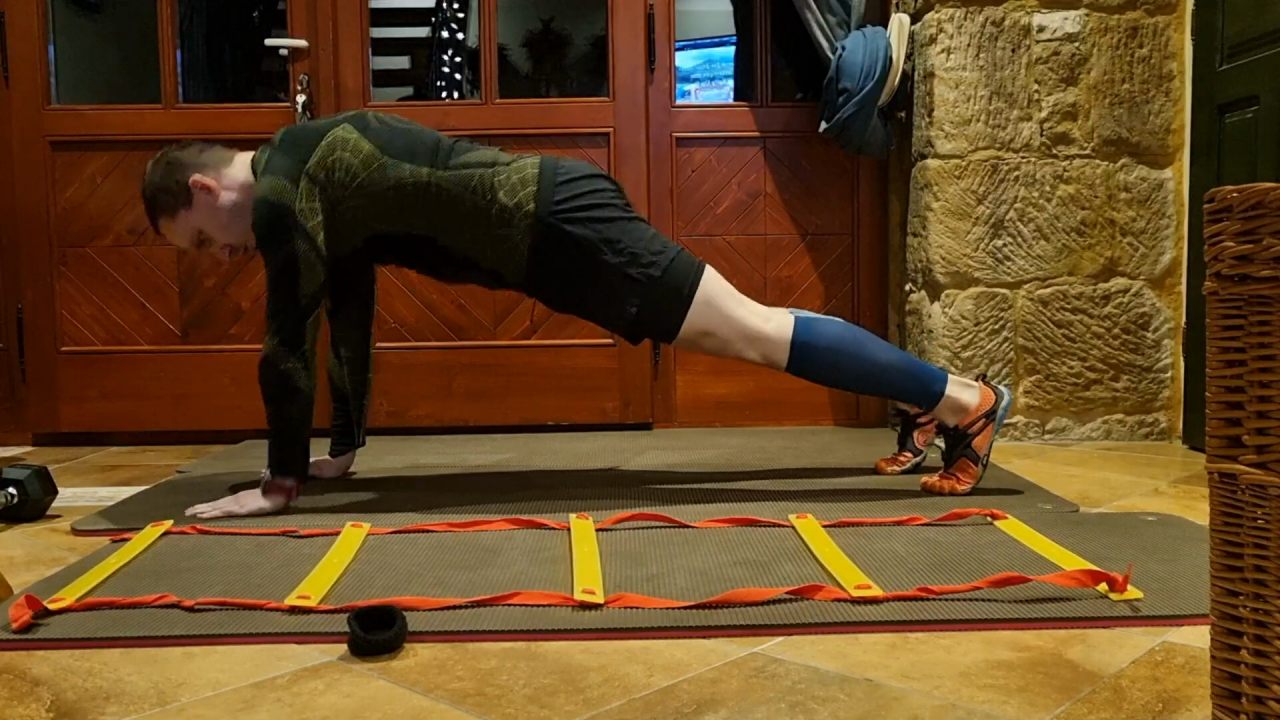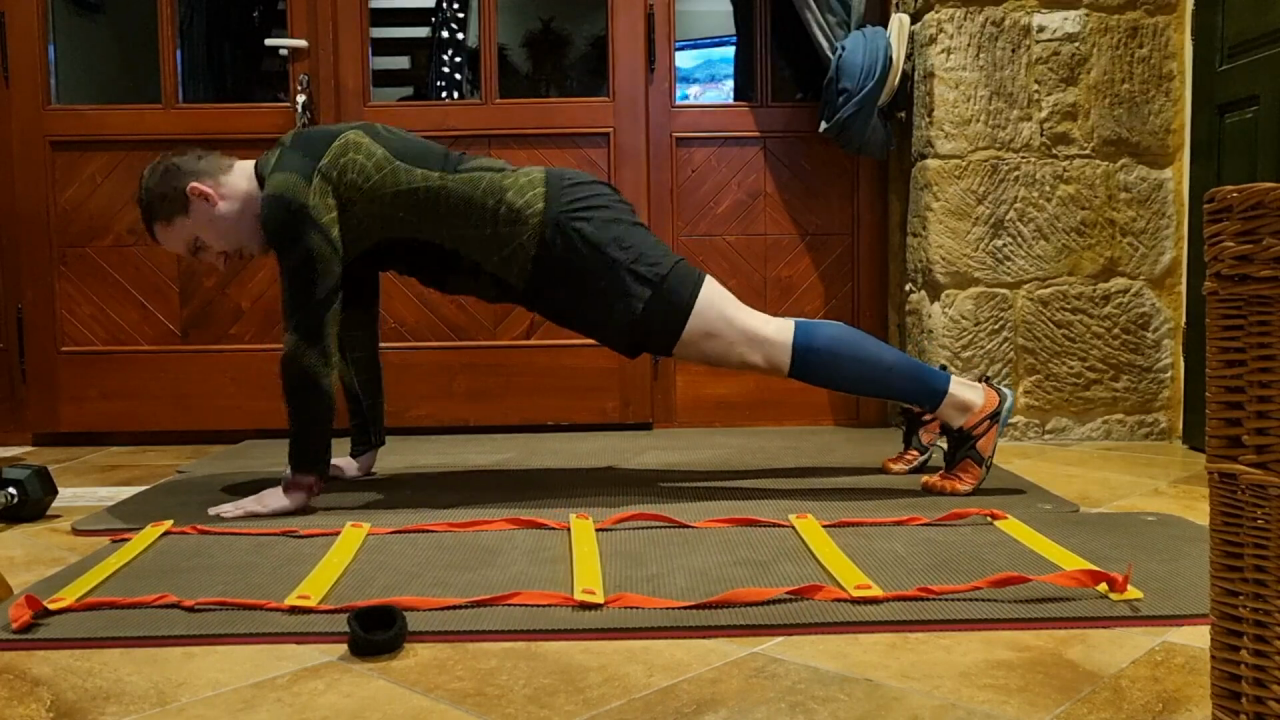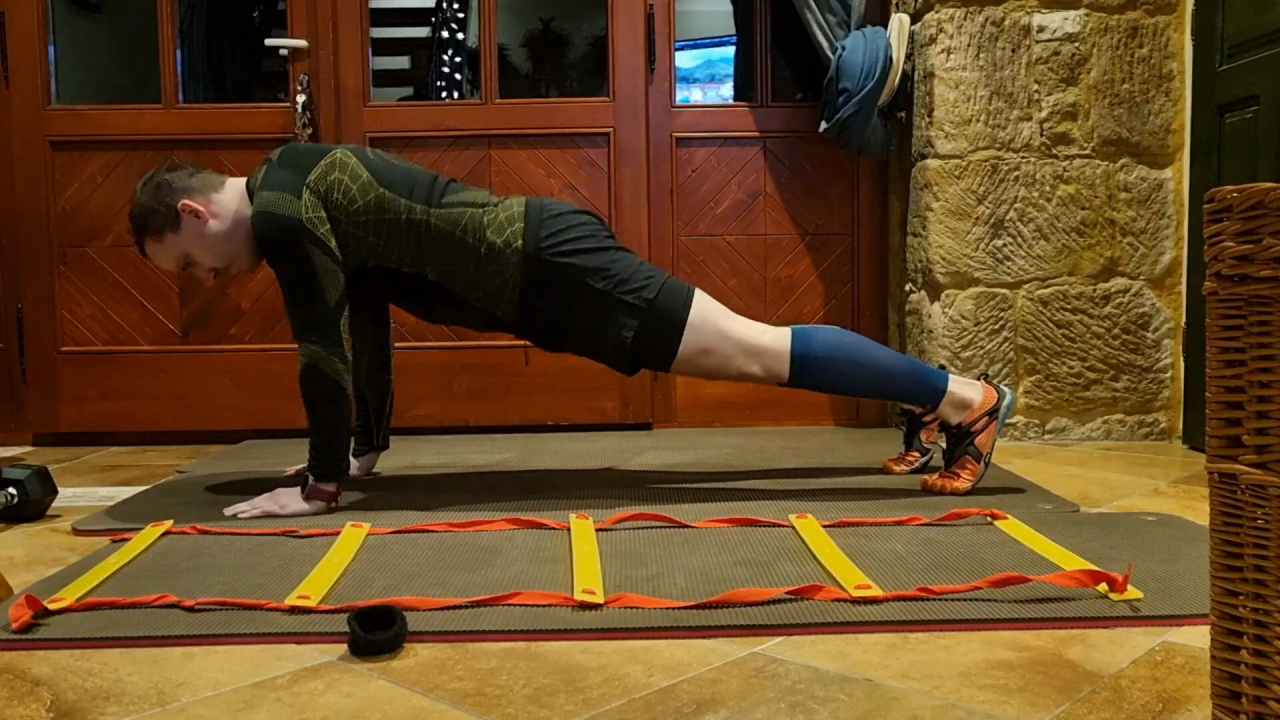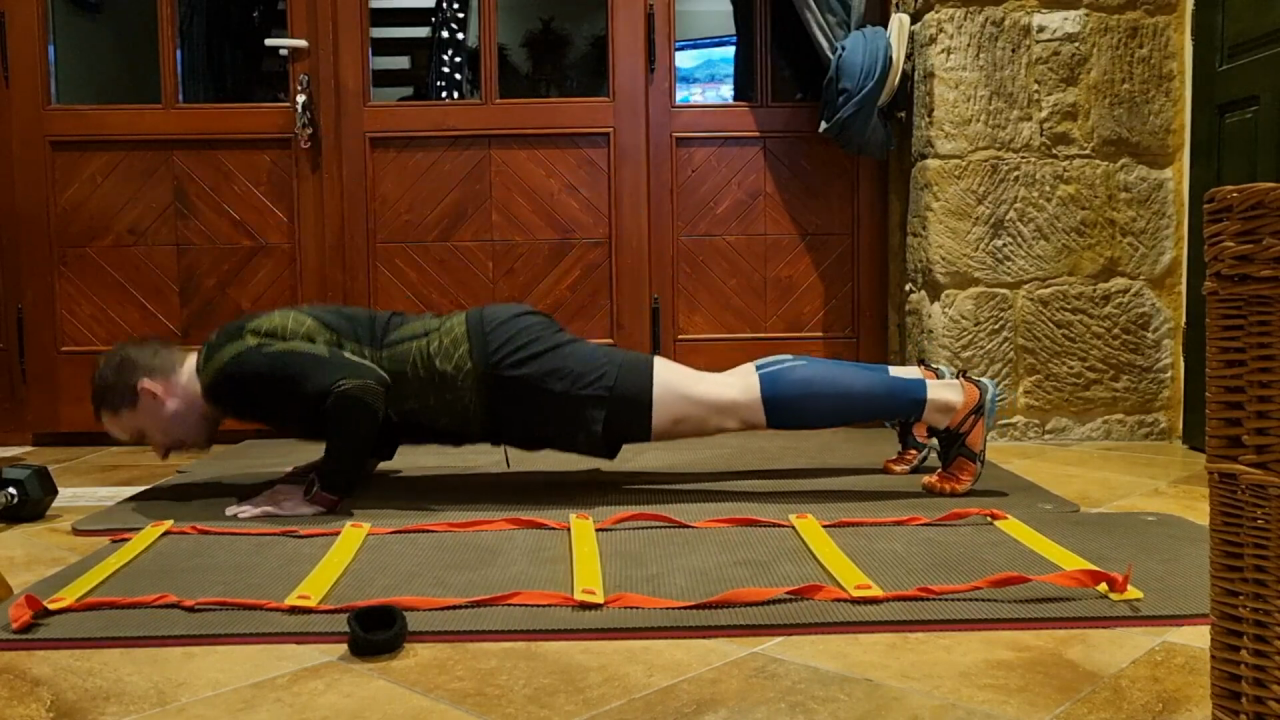
dt=0.7s
person 1, frame 1
left shoulder: (279, 193)
right shoulder: (313, 170)
left elbow: (287, 343)
right elbow: (347, 312)
left wrist: (281, 482)
right wrist: (342, 448)
left hip: (550, 226)
right hip: (547, 207)
left knee: (753, 333)
right knee: (752, 327)
left ankle: (962, 401)
right ankle: (924, 398)
person 1, frame 2
left shoulder: (288, 194)
right shoulder: (320, 180)
left elbow: (308, 343)
right elbow: (354, 322)
left wrist: (303, 480)
right wrist: (362, 449)
left hip: (561, 235)
right hip: (550, 238)
left knee: (758, 343)
right knee: (752, 343)
left ankle: (967, 403)
right ankle: (931, 403)
person 1, frame 3
left shoulder: (278, 210)
right shoulder: (303, 190)
left elbow: (324, 350)
right elbow: (365, 320)
left wrist: (321, 482)
right wrist: (366, 447)
left hip: (542, 266)
right hip: (537, 255)
left knee: (752, 353)
right knee: (750, 352)
left ankle: (964, 399)
right ankle: (931, 403)
person 1, frame 4
left shoulder: (231, 370)
right shoulder: (249, 349)
left elbow: (357, 386)
left wrist: (324, 489)
right wrist: (342, 461)
left hip: (498, 370)
right hip: (487, 350)
left knee: (725, 403)
right knee: (722, 394)
left ankle: (948, 399)
right ankle: (914, 384)
